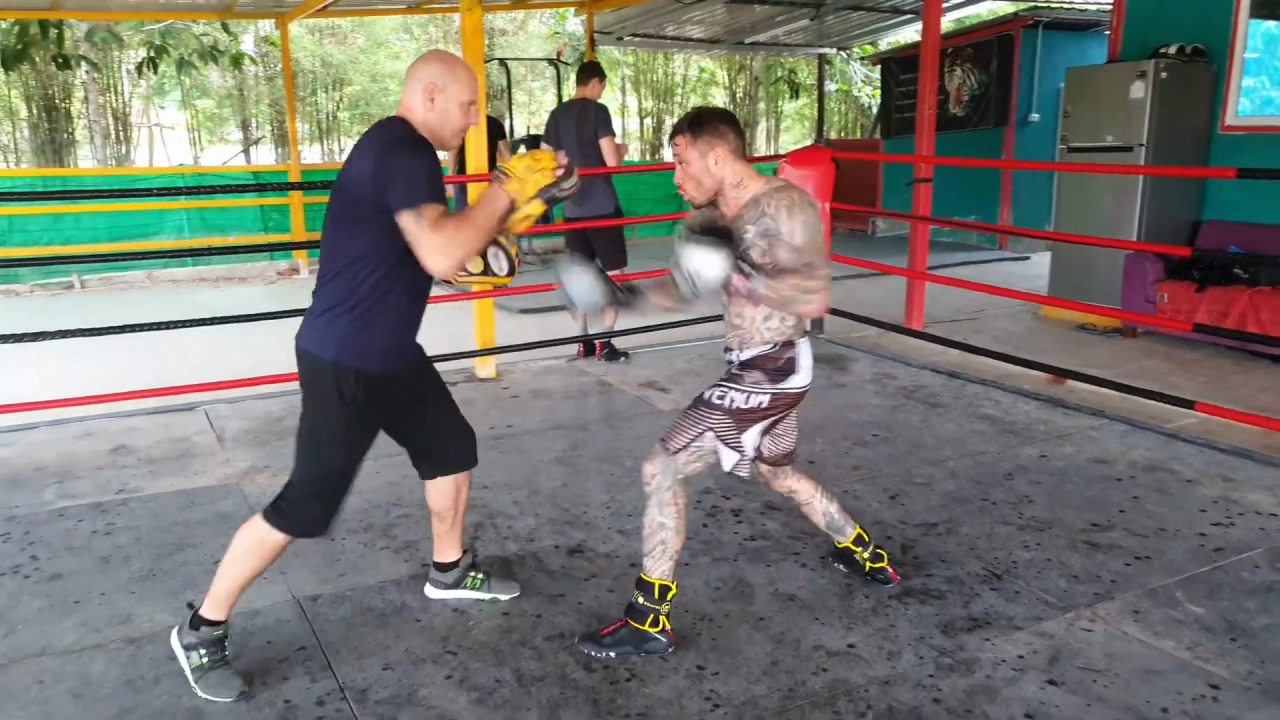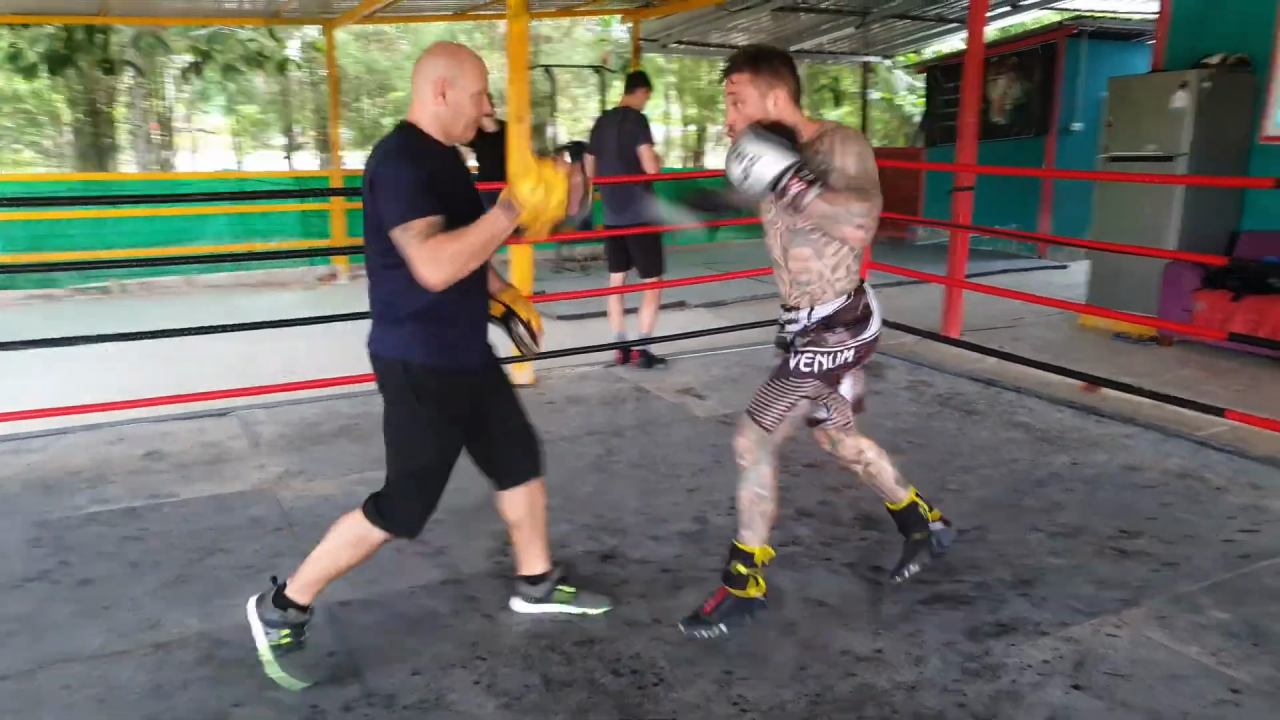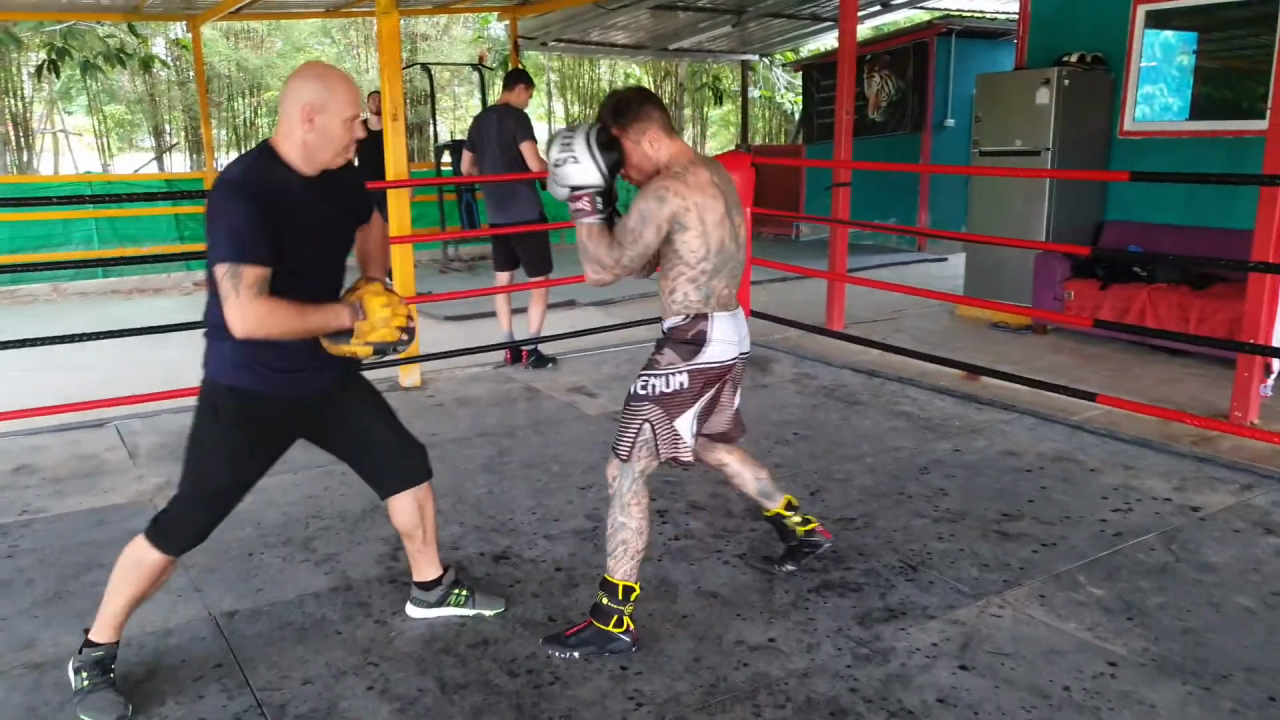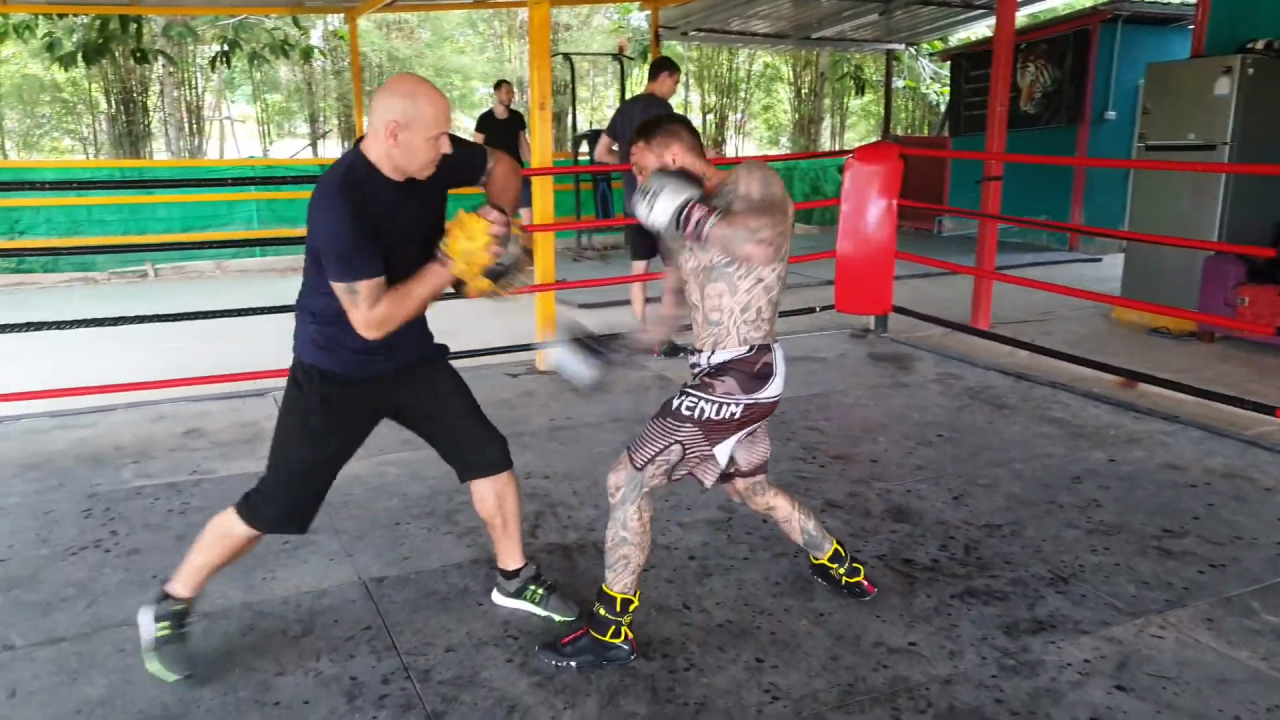
dt=0.7s
person 1, frame 1
left shoulder: (393, 149)
right shoulder: (402, 152)
right elbow: (442, 257)
left wrist: (480, 220)
right wrist: (509, 189)
left hip: (389, 353)
right hip: (343, 362)
left knee: (453, 450)
right knee: (305, 505)
left ankle: (449, 570)
right ankle: (202, 630)
person 1, frame 2
left shoulder: (445, 155)
right shoulder: (403, 163)
right elbow: (437, 268)
left wrist: (499, 291)
right wrist: (515, 209)
left hip: (464, 350)
right hip: (418, 360)
left knee: (521, 460)
right knee: (402, 508)
left ankle: (537, 582)
right ankle: (285, 606)
person 1, frame 3
left shoulder: (341, 173)
right shoulder: (245, 191)
left elbow: (368, 230)
right elbow: (246, 316)
left wrist: (370, 286)
right wrist: (348, 315)
left hip: (322, 373)
right hip: (246, 387)
left knee: (405, 465)
right knee: (185, 523)
left ankle: (432, 587)
right ankle: (94, 654)
person 1, frame 4
left shoulder: (433, 157)
right shoulder: (342, 200)
left elbow: (499, 167)
right elbow: (373, 320)
left wrist: (496, 222)
right wrist: (451, 263)
left hip: (409, 355)
right hip: (335, 369)
left knee: (487, 454)
right knee: (276, 503)
left ankle: (515, 576)
right ankle: (170, 609)
person 2, frame 1
left shoulder: (785, 203)
right shoulder: (712, 216)
left elbow: (813, 289)
right elbow: (681, 289)
left wrist: (737, 274)
right wrist: (619, 293)
left hip: (772, 369)
right hip: (760, 369)
left knee: (660, 475)
right knee: (778, 472)
left ankle: (648, 621)
right ankle: (868, 557)
person 2, frame 2
left shoulder: (842, 145)
right shoulder: (762, 146)
left elbow: (859, 225)
left wrist: (788, 179)
left hip: (838, 321)
right hip: (806, 321)
left knee: (753, 439)
right knee: (838, 436)
left ankle: (744, 587)
right ankle: (922, 521)
person 2, frame 3
left shoulder: (666, 193)
right shoulder: (711, 174)
left elbow: (602, 268)
left wrist: (584, 195)
right wrist: (608, 205)
left hip: (693, 344)
right hip: (726, 334)
left knee: (626, 473)
right knee: (716, 450)
left ankle: (612, 620)
right ankle: (802, 532)
person 2, frame 4
left shoulder: (750, 182)
right shoulder: (689, 219)
left elbow: (763, 244)
right elbow: (670, 315)
left wrist: (691, 212)
left hip: (741, 375)
right hip: (722, 369)
left knee: (627, 481)
right knee: (748, 486)
left ankle: (610, 630)
right ankle: (845, 571)
person 3, frame 1
left shoulder: (556, 114)
right shoulder: (597, 111)
right elbow: (612, 161)
right wrist: (620, 151)
left hip: (573, 208)
right hip: (602, 206)
right knee: (615, 273)
left ankle: (583, 342)
right ankle: (604, 343)
person 3, frame 2
left shoulder: (601, 122)
right shoulder: (636, 119)
left elbow: (590, 172)
right elbow: (651, 168)
right wrist: (658, 161)
left hip: (612, 214)
right hip: (640, 213)
left knee: (616, 280)
right knee: (652, 281)
left ankle: (620, 348)
right ankle: (641, 349)
person 3, frame 3
left shoulder: (480, 120)
right shoulder: (516, 117)
left elbow: (467, 167)
right elbow: (536, 162)
right wrist: (550, 171)
left hip: (496, 213)
right hip: (525, 212)
left knee: (503, 279)
right knee: (539, 280)
left ankle: (510, 348)
right ankle: (531, 350)
person 3, frame 4
left shoulder: (625, 107)
right shoulder: (660, 107)
left elbow: (600, 153)
left hip: (634, 201)
left knee: (639, 267)
right ankle: (663, 339)
